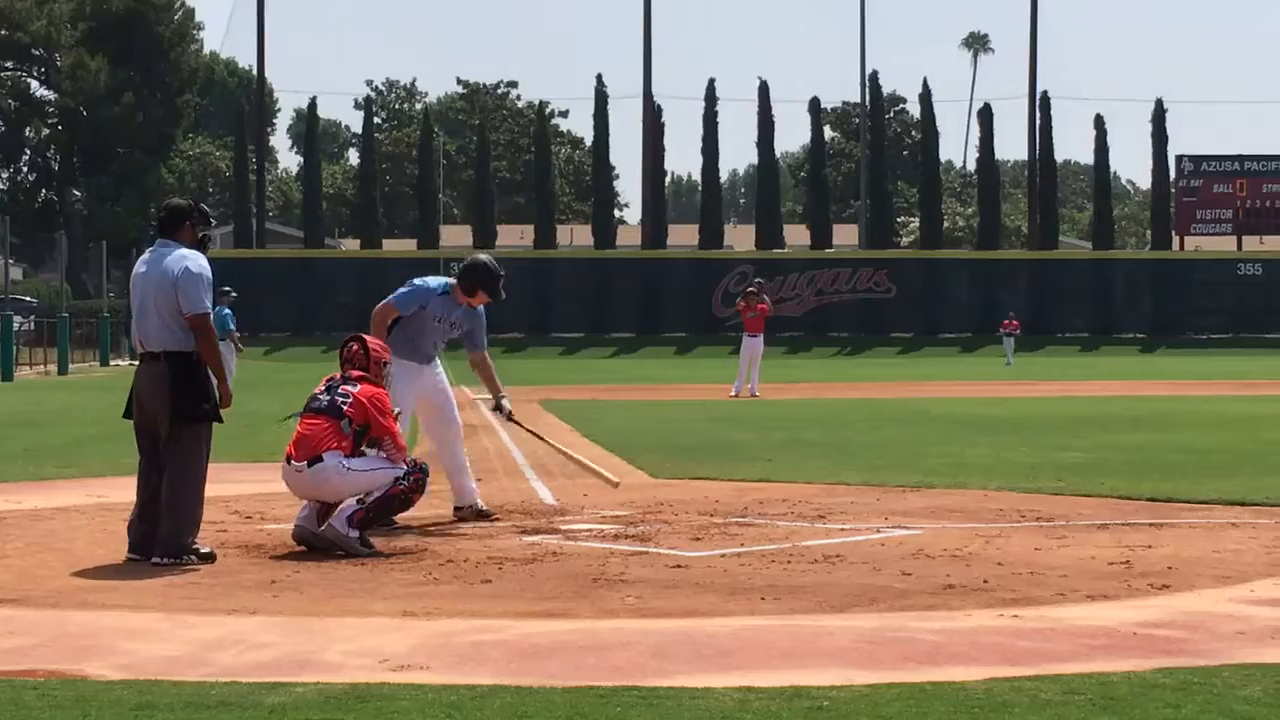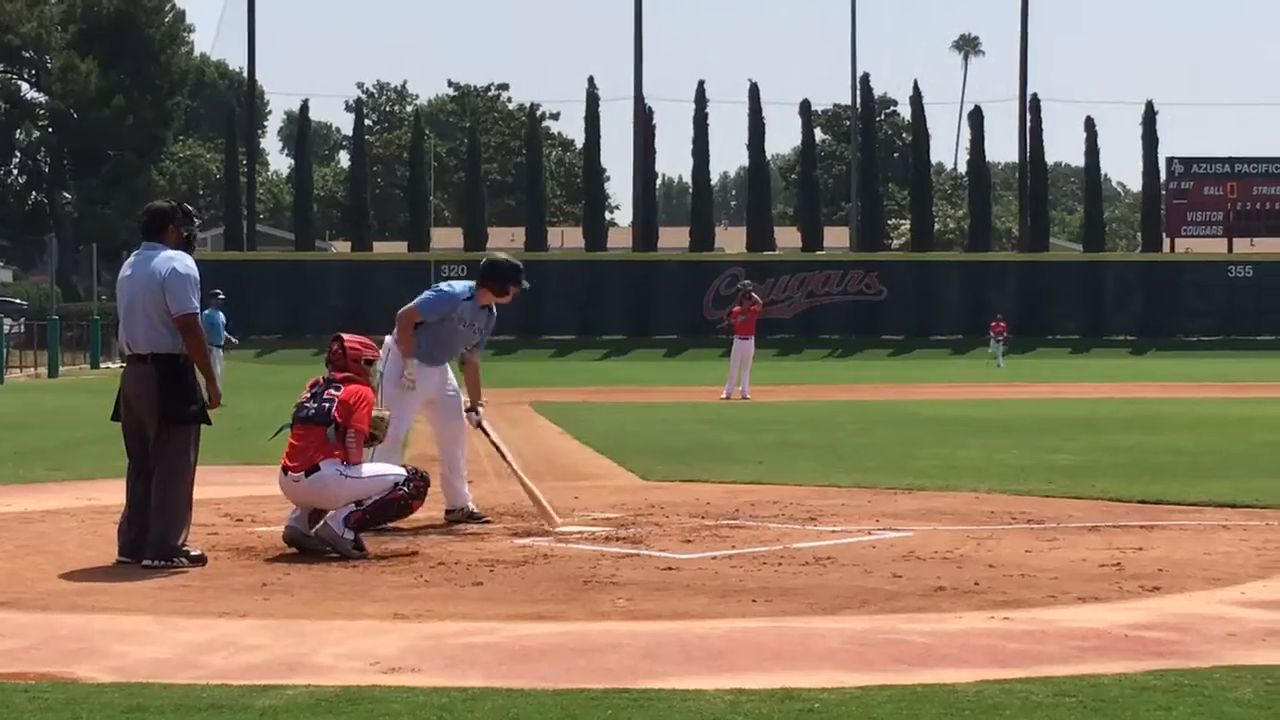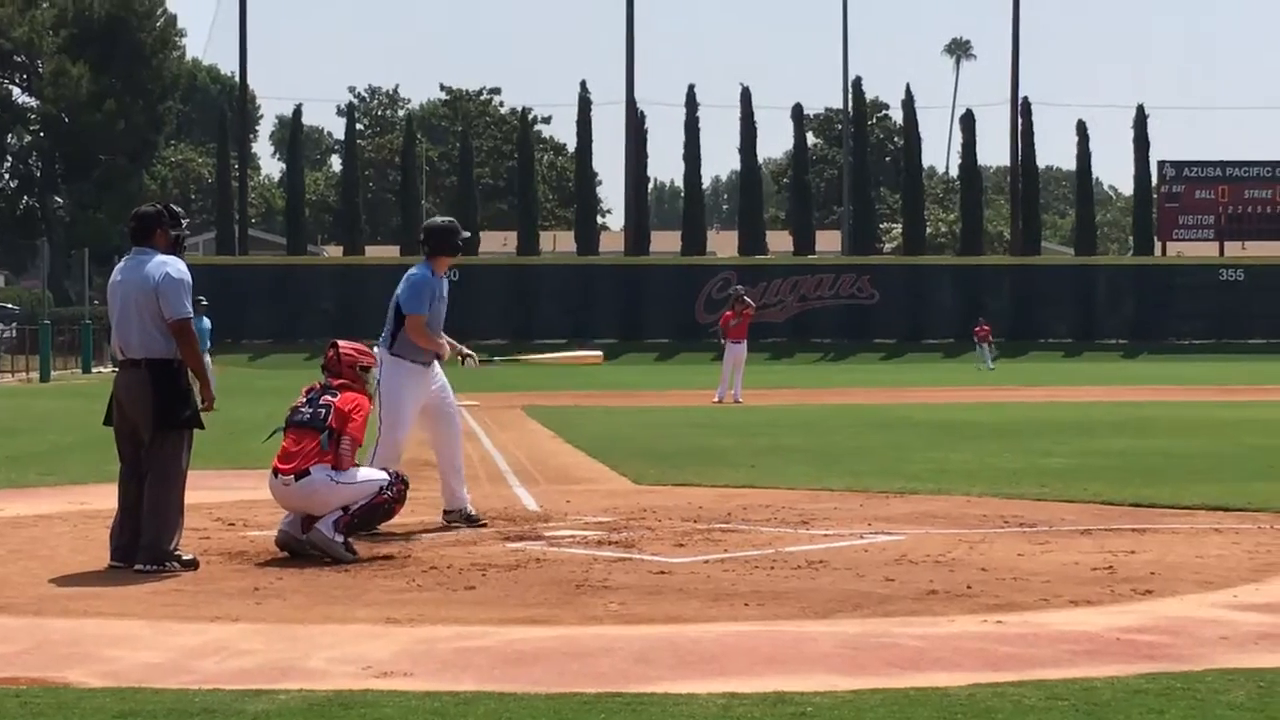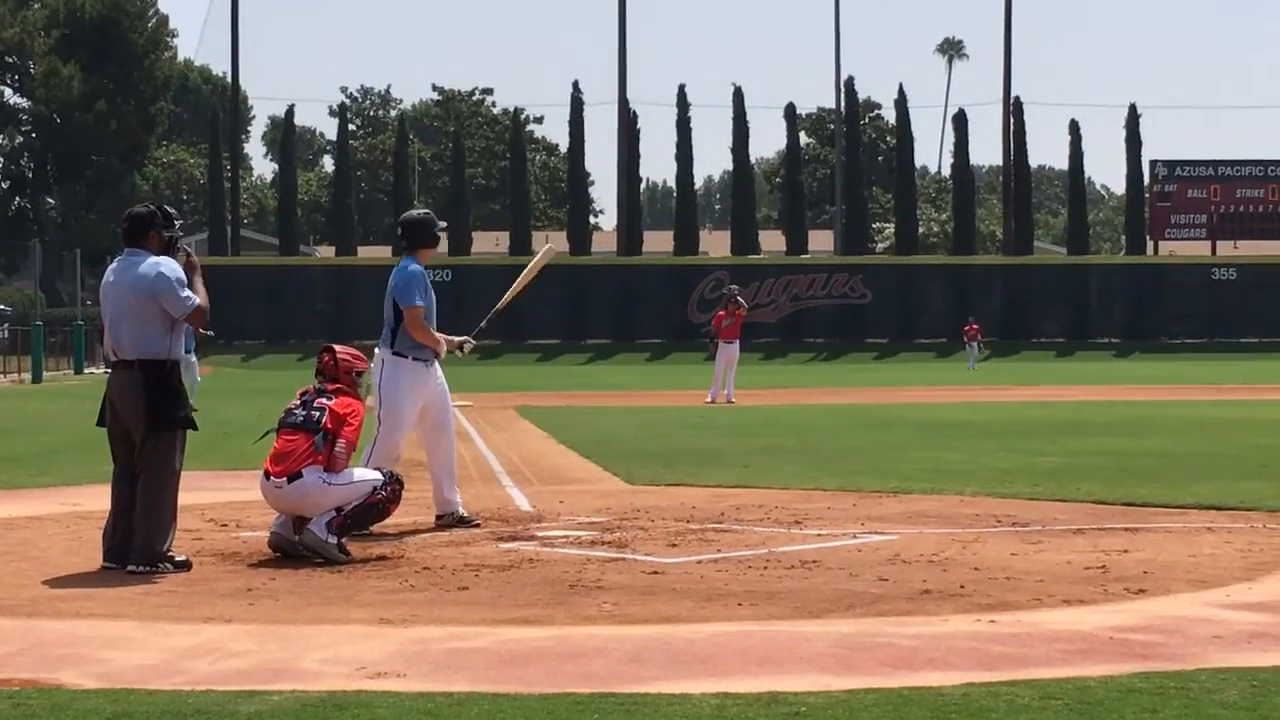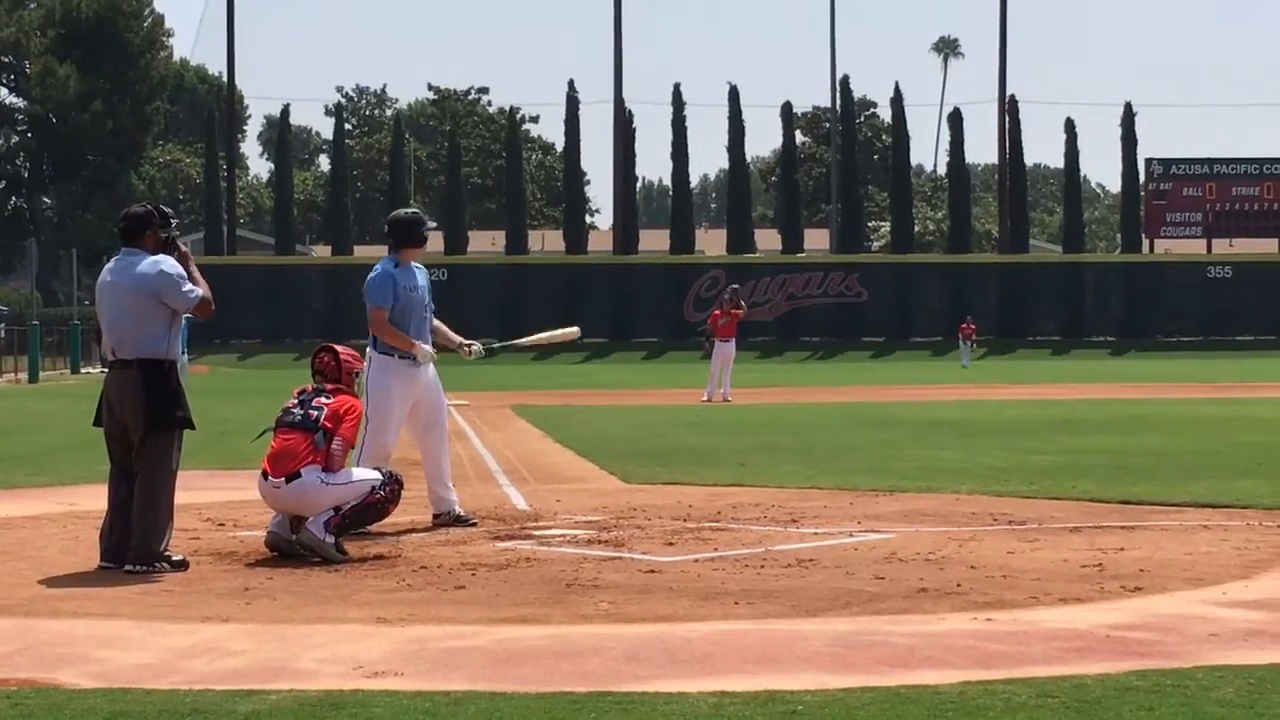
dt=0.4s
person 1, frame 1
left shoulder: (142, 264)
right shoulder: (191, 261)
left elbow: (147, 319)
right elbow: (201, 327)
right wrist: (221, 380)
left hip: (147, 370)
right hip: (181, 372)
left knee: (152, 461)
right knee: (185, 463)
left ankle: (143, 541)
right ankle: (175, 546)
person 1, frame 2
left shoulder: (128, 267)
right shoulder: (178, 263)
left elbow: (133, 321)
right elbow: (189, 327)
right wrist: (210, 380)
left hip: (134, 372)
right hip: (169, 374)
left knee: (141, 463)
right knee: (173, 464)
left ankle: (133, 543)
right ankle: (165, 548)
person 1, frame 3
left shoulder: (119, 272)
right shoulder: (170, 268)
left elbow: (124, 326)
right elbow: (182, 331)
right wrist: (205, 383)
left hip: (126, 377)
right hip: (162, 379)
left knee: (133, 467)
right knee: (166, 469)
left ankle: (125, 548)
right ankle: (157, 553)
person 1, frame 4
left shoulder: (112, 273)
right shoulder: (162, 268)
left elbow: (126, 321)
right elbow: (199, 316)
right wrist: (194, 274)
left hip: (119, 378)
right hip: (155, 380)
left knee: (126, 468)
right knee: (159, 469)
left ankle: (118, 549)
right ankle: (150, 553)
person 1, frame 5
left shoulder: (107, 273)
right shoulder: (161, 267)
left elbow: (113, 322)
right elbow: (205, 306)
right wrist: (189, 265)
left hip: (116, 378)
right hip: (152, 380)
left knee: (122, 468)
right knee: (155, 469)
left ankle: (114, 549)
right ankle: (147, 553)
person 2, frame 1
left shoulder: (474, 315)
right shoulder: (427, 290)
left elbow: (479, 358)
right elbow: (381, 313)
left wrist: (499, 397)
left hip: (428, 367)
right hip: (396, 364)
left knee: (449, 429)
left ankle: (466, 501)
person 2, frame 2
left shoulder: (489, 314)
right shoulder: (450, 295)
left elbow: (470, 359)
right elbow: (404, 317)
left wrist: (475, 400)
right wrist: (408, 363)
left hip: (437, 368)
right hip: (406, 362)
left knee: (455, 430)
right knee: (394, 432)
left ankle: (458, 505)
person 2, frame 3
left shoulder: (440, 279)
right shoulder: (419, 279)
right elbow: (415, 330)
left wrist: (458, 348)
right wrist: (442, 348)
left hip: (428, 368)
right hip: (398, 367)
left knee: (450, 431)
right knee: (392, 439)
left ankle: (457, 506)
person 2, frame 4
left shoulder: (415, 271)
right shoulder: (411, 272)
right elbow: (415, 326)
left wrist: (450, 340)
right wrist: (440, 343)
left hip: (427, 367)
right hip: (399, 368)
left knee: (442, 435)
right knee: (389, 440)
left ankle: (449, 508)
person 2, frame 5
left shoulder: (420, 272)
right shoulder: (384, 275)
right elbow: (377, 325)
left wrist: (458, 342)
right wrist: (416, 347)
left hip: (422, 368)
right hip: (389, 367)
left knee: (435, 435)
right knee: (378, 440)
left ankle: (445, 507)
person 3, frame 1
left shoulder: (329, 383)
right shoulder: (374, 393)
right elbow: (397, 453)
left wrist: (382, 425)
right wrist: (396, 431)
left hip: (291, 473)
right hip: (323, 472)
left knee: (352, 462)
right knee: (414, 474)
left ankle: (308, 523)
right ankle: (347, 525)
person 3, frame 2
left shoulder: (315, 386)
right shoulder: (360, 391)
right elbow: (353, 452)
left wrist: (368, 425)
left hip: (289, 482)
right hip: (321, 481)
right knee: (415, 482)
left ankle: (299, 524)
right ankle: (343, 526)
person 3, frame 3
left shoulder: (310, 393)
right shoulder: (356, 400)
right elbow: (345, 458)
left hip: (278, 485)
right hip: (311, 485)
right knee: (395, 485)
left ankle: (293, 529)
right ankle: (332, 529)
person 3, frame 4
left shoulder: (303, 397)
right shoulder: (351, 404)
left elbow: (296, 445)
right elbow: (339, 460)
right wrist: (333, 487)
left hip: (270, 487)
right hip: (303, 487)
right knee: (390, 485)
left ankle: (284, 529)
right ankle: (324, 530)
person 3, frame 5
left shoulder: (299, 397)
right shoulder: (349, 403)
left elbow: (292, 446)
right elbow: (336, 457)
right wrist: (331, 488)
left hip: (268, 488)
right hip: (302, 487)
right knee: (389, 485)
left ankle: (281, 529)
right ankle: (323, 529)
